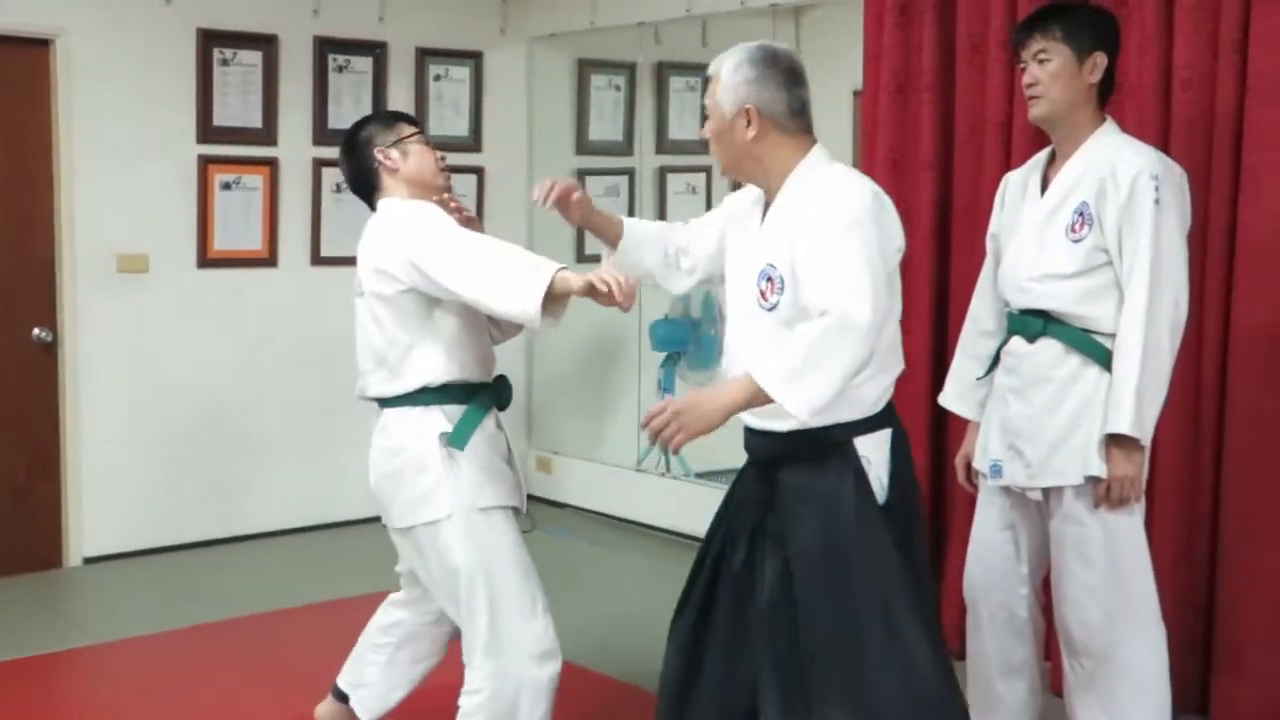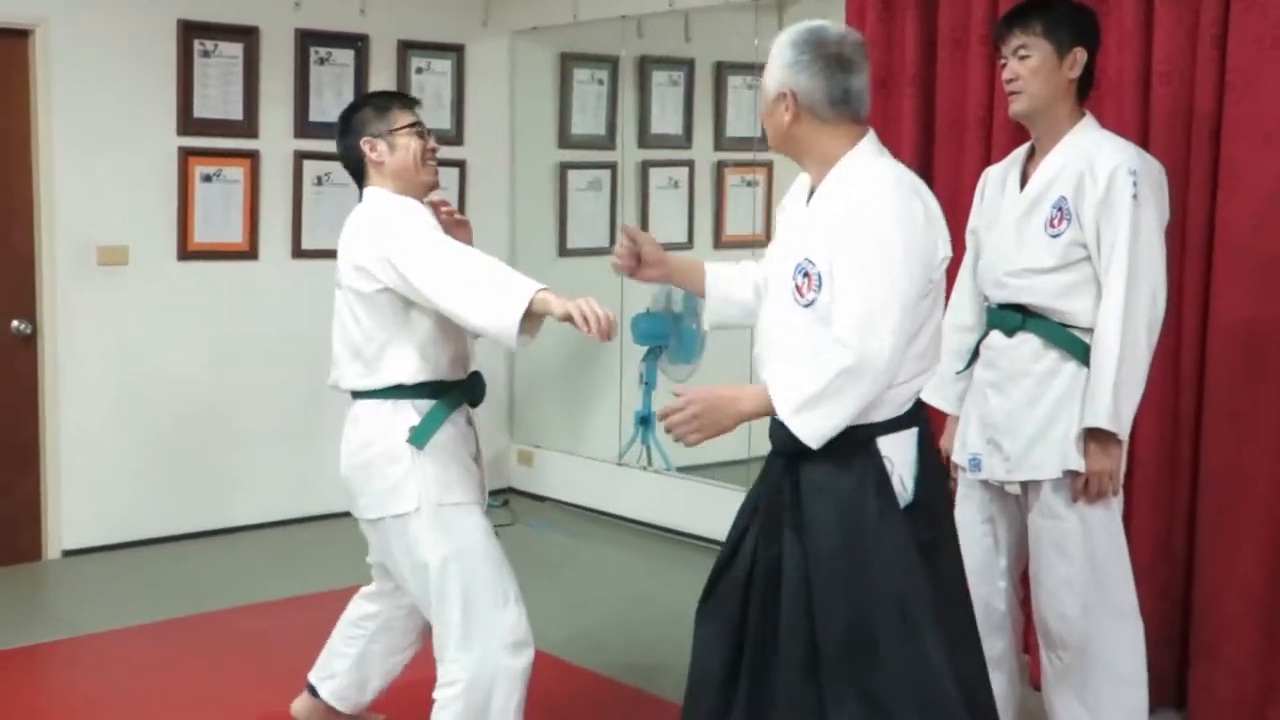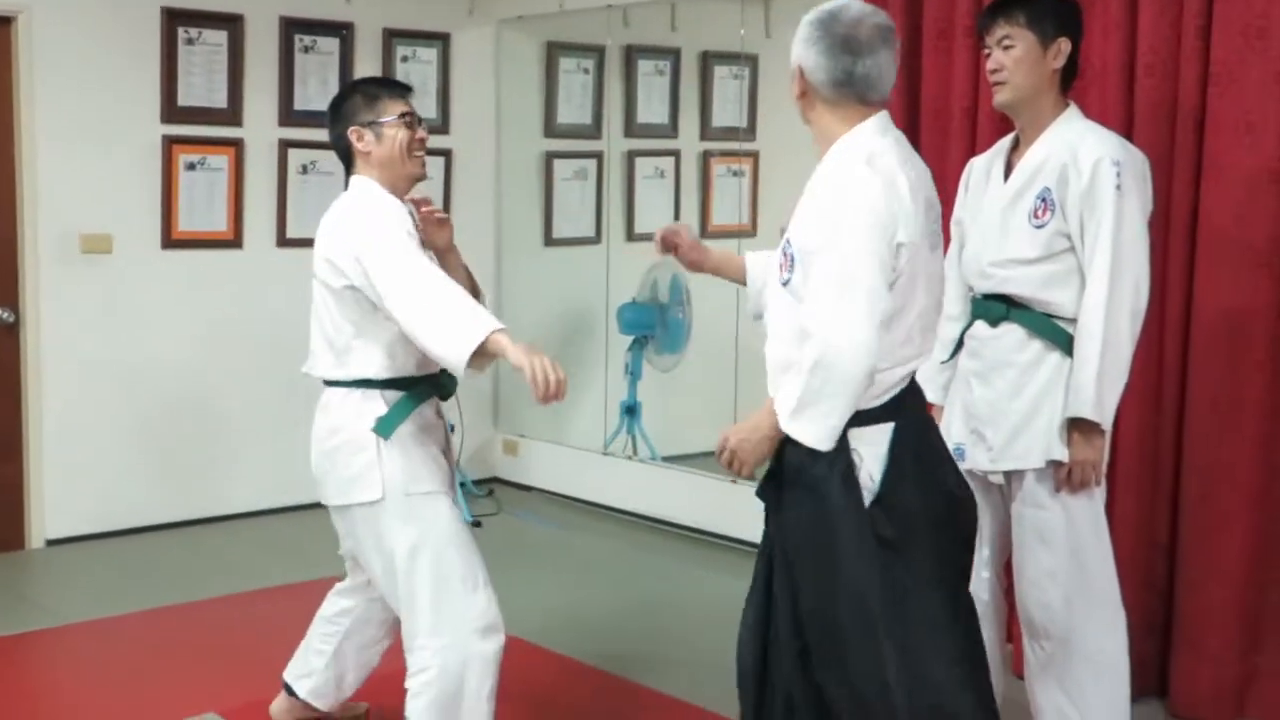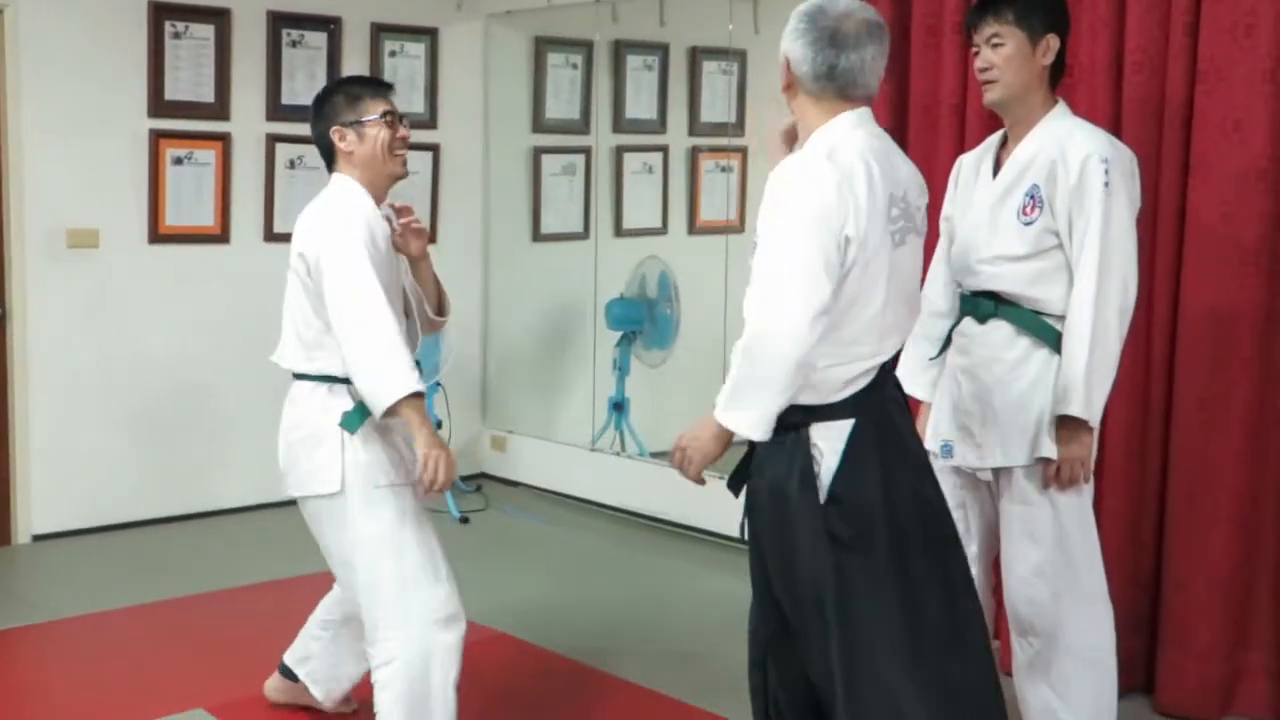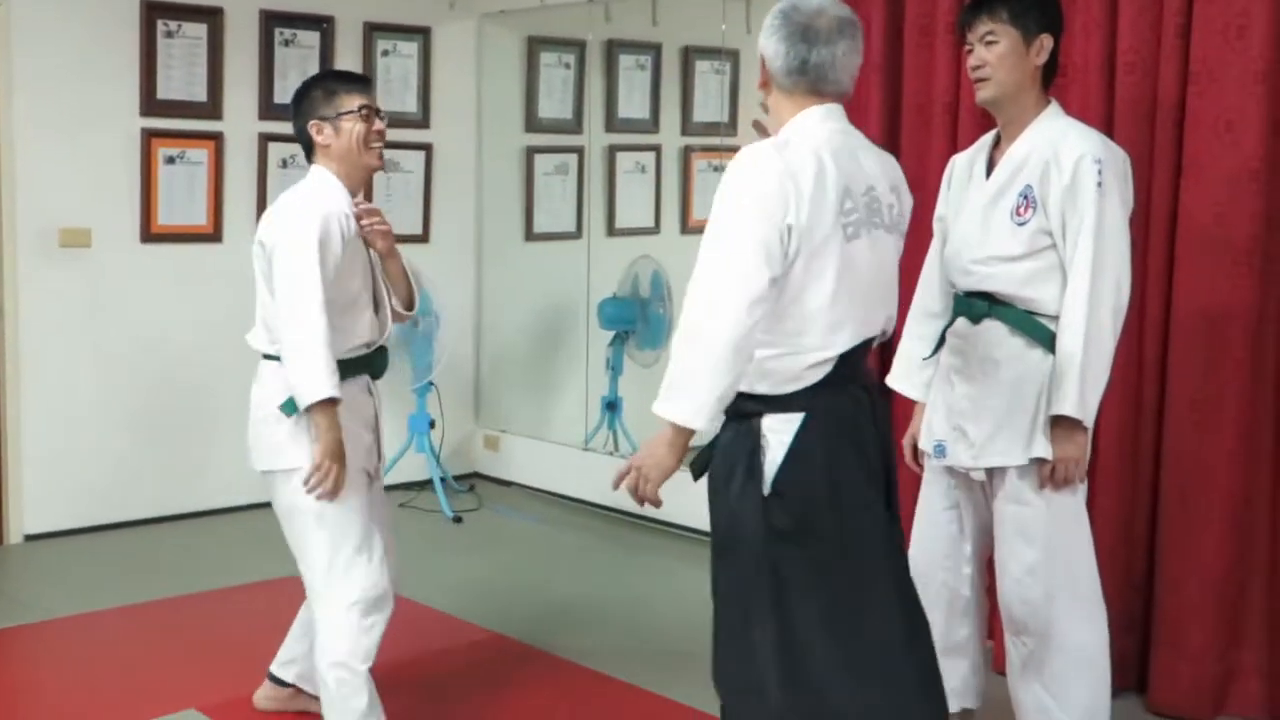
dt=0.2s
person 1, frame 1
left shoulder: (1138, 173)
right shoulder: (1017, 183)
left elbow: (1155, 308)
left wrist: (1127, 434)
right wrist: (973, 418)
left hip: (1087, 407)
right hip: (1014, 406)
left knee: (1101, 608)
right knee: (993, 590)
person 1, frame 2
left shoulder: (1116, 168)
right shoulder: (997, 178)
left elbow: (1133, 301)
left wrist: (1105, 429)
right wrist: (951, 412)
left hip: (1065, 402)
right hip: (992, 397)
left knee: (1078, 600)
right knee: (975, 583)
person 1, frame 3
left shoulder: (1100, 159)
right shoulder: (981, 168)
left elbow: (1116, 294)
left wrist: (1089, 419)
right wrist: (936, 399)
left hip: (1050, 389)
right hip: (976, 388)
left knee: (1060, 591)
right knee: (960, 575)
person 1, frame 4
left shoulder: (1088, 156)
right shoulder: (970, 166)
left elbow: (1104, 291)
left wrist: (1077, 415)
right wrist: (925, 399)
left hip: (1039, 389)
right hip: (966, 387)
left knee: (1049, 587)
person 1, frame 5
left shoulder: (1081, 156)
right shoulder: (964, 166)
left elbow: (1098, 291)
left wrist: (1072, 416)
right wrist: (919, 401)
left hip: (1033, 390)
right hip: (960, 386)
left knee: (1042, 586)
right knee: (938, 567)
person 2, frame 1
left shoulder: (843, 202)
right shoulder: (751, 205)
left elbow: (847, 328)
right elbow: (675, 254)
left wrist: (720, 400)
right wrist: (590, 216)
left hip: (840, 476)
right hip: (778, 468)
right knee: (727, 642)
person 2, frame 2
left shoulder: (883, 200)
right shoulder: (812, 193)
left elbow: (866, 353)
right elbow: (772, 291)
left wrist: (741, 402)
right wrist: (667, 267)
left hip: (867, 472)
right hip: (810, 463)
right knee: (747, 630)
person 2, frame 3
left shoulder: (857, 182)
right shoulder: (886, 165)
left elbow: (842, 343)
left wrist: (768, 429)
right wrist: (711, 259)
left hip: (858, 457)
right hip: (845, 449)
right knee: (797, 633)
person 2, frame 4
left shoulder: (812, 173)
right shoulder: (892, 166)
left elbow: (782, 327)
left wrist: (720, 427)
left hip: (824, 444)
right hip: (867, 425)
left knee: (888, 661)
right knee: (804, 638)
person 2, frame 5
left shoulder: (770, 165)
right shoulder: (881, 167)
left elbow: (724, 313)
left wrist: (670, 440)
left hip: (792, 434)
right hip: (855, 412)
left knee: (820, 660)
person 3, frame 1
left shoulder: (414, 233)
right shoulder: (406, 227)
left elbow: (496, 322)
right elbow: (480, 270)
left wrist: (473, 241)
right wrist: (573, 280)
left hip: (430, 443)
right hip: (438, 449)
left knee: (428, 598)
right knee: (518, 644)
person 3, frame 2
left shoulder: (404, 225)
right shoulder: (387, 223)
left elbow: (456, 289)
right elbow: (457, 282)
left wrist: (464, 244)
right wrist: (556, 304)
left hip: (402, 439)
right hip: (410, 444)
left knee: (400, 589)
right knee: (490, 632)
person 3, frame 3
left shoulder: (390, 217)
right shoulder: (365, 219)
left elbow: (455, 302)
right elbow: (420, 299)
left wrist: (444, 248)
right wrist: (513, 348)
left hip: (384, 430)
right hip: (376, 435)
left knee: (378, 583)
right knee: (459, 618)
person 3, frame 4
left shoulder: (375, 219)
right shoulder: (339, 219)
left elbow: (429, 318)
right elbow: (367, 328)
left wrist: (418, 257)
right wrist: (419, 422)
left hip: (366, 426)
right hip: (343, 430)
left knee: (382, 586)
right knee: (424, 610)
person 3, frame 5
left shoulder: (351, 212)
right shoulder: (306, 209)
left elbow: (397, 310)
right elbow: (304, 324)
left wrist: (387, 252)
right wrist: (325, 430)
left hip: (347, 403)
right hip: (305, 409)
left knee: (362, 571)
right knee: (354, 586)
